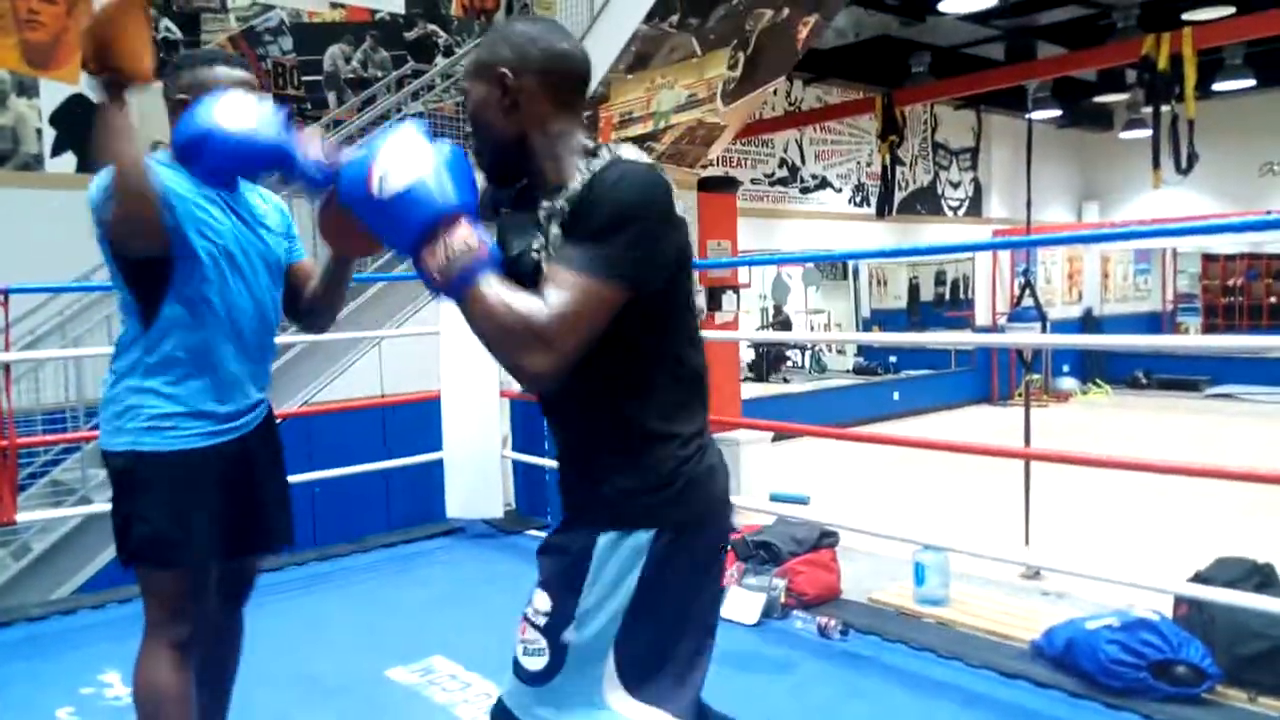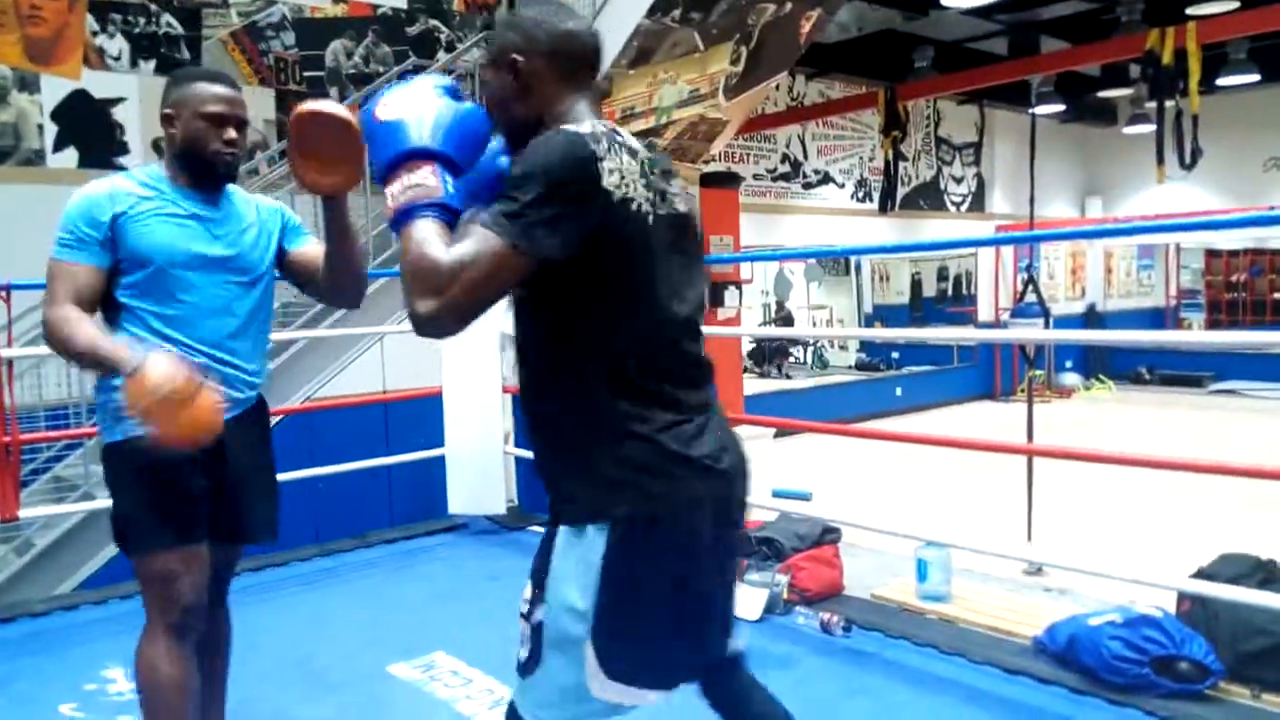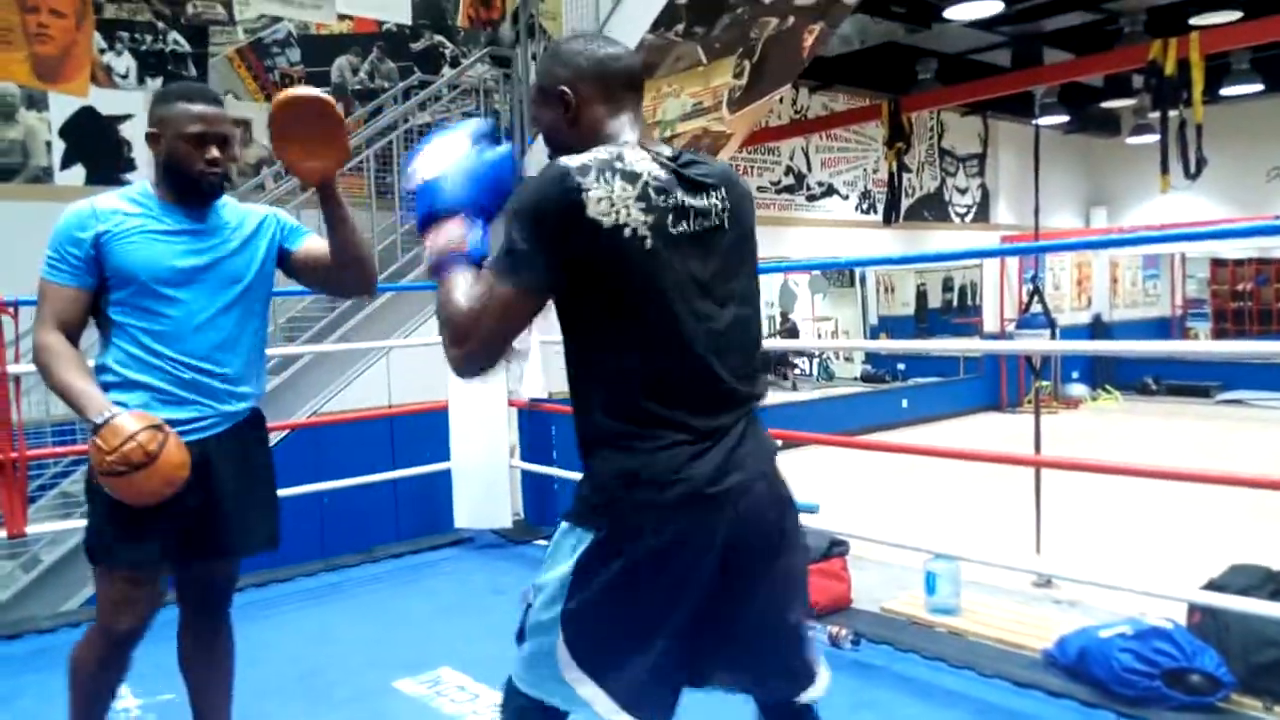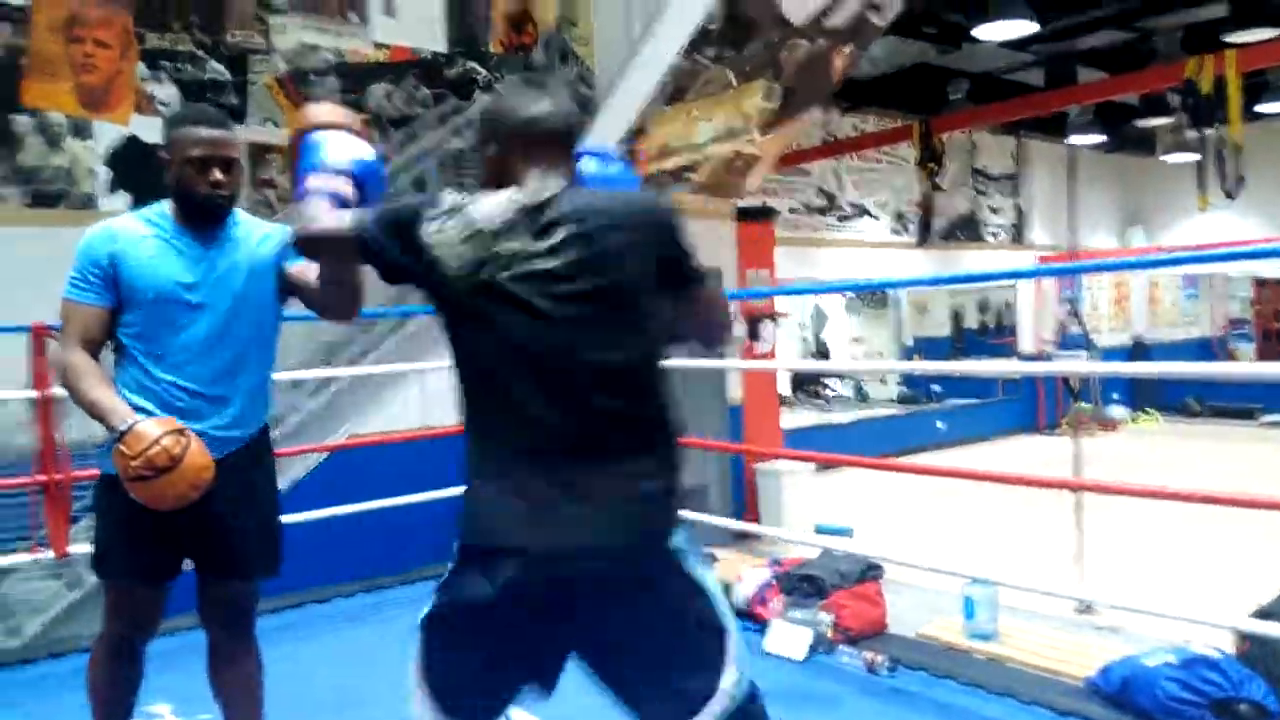
dt=0.3s
person 1, frame 1
left shoulder: (625, 187)
right shoulder: (557, 196)
left elbow: (540, 351)
left wrist: (451, 246)
left hip: (643, 510)
right hip: (643, 498)
person 1, frame 2
left shoulder: (562, 159)
right shoulder: (646, 168)
left elbow: (437, 304)
left wrist: (415, 183)
left hip: (628, 496)
right hip: (699, 472)
person 1, frame 3
left shoulder: (563, 191)
right shoulder: (722, 184)
left elbow: (480, 339)
left wrist: (447, 234)
left hip: (648, 504)
right hip: (754, 492)
person 1, frame 4
left shoulder: (441, 232)
right shoulder: (644, 220)
left elbow: (315, 236)
right elbow: (712, 331)
left hip: (504, 547)
right hip: (631, 540)
person 2, frame 1
left shoulder: (271, 208)
right shoulder: (143, 182)
left elbow: (313, 315)
right elbow: (145, 235)
left wrist: (345, 248)
right wrist: (114, 98)
left hip: (248, 431)
right hip: (165, 437)
left knee: (227, 601)
right knee: (178, 624)
person 2, frame 2
left shoulder: (265, 215)
right shoulder: (108, 202)
left elbow: (346, 293)
right elbow: (62, 315)
left wrist: (335, 202)
right wrist: (132, 361)
left hip: (239, 425)
right hip: (153, 431)
left knee: (209, 596)
right knee: (176, 608)
person 2, frame 3
left shoulder: (262, 227)
right shoulder: (93, 221)
left elbow: (356, 279)
right elbow: (52, 335)
left wrist: (325, 186)
right wrist: (103, 414)
left hip: (233, 440)
left knee: (209, 604)
right knee: (123, 617)
person 2, frame 4
left shoulder: (272, 244)
right shoulder: (112, 242)
left elbow: (342, 304)
right elbow: (76, 353)
right wrist: (127, 424)
left hip: (239, 462)
left knee: (233, 622)
right knee: (127, 628)
